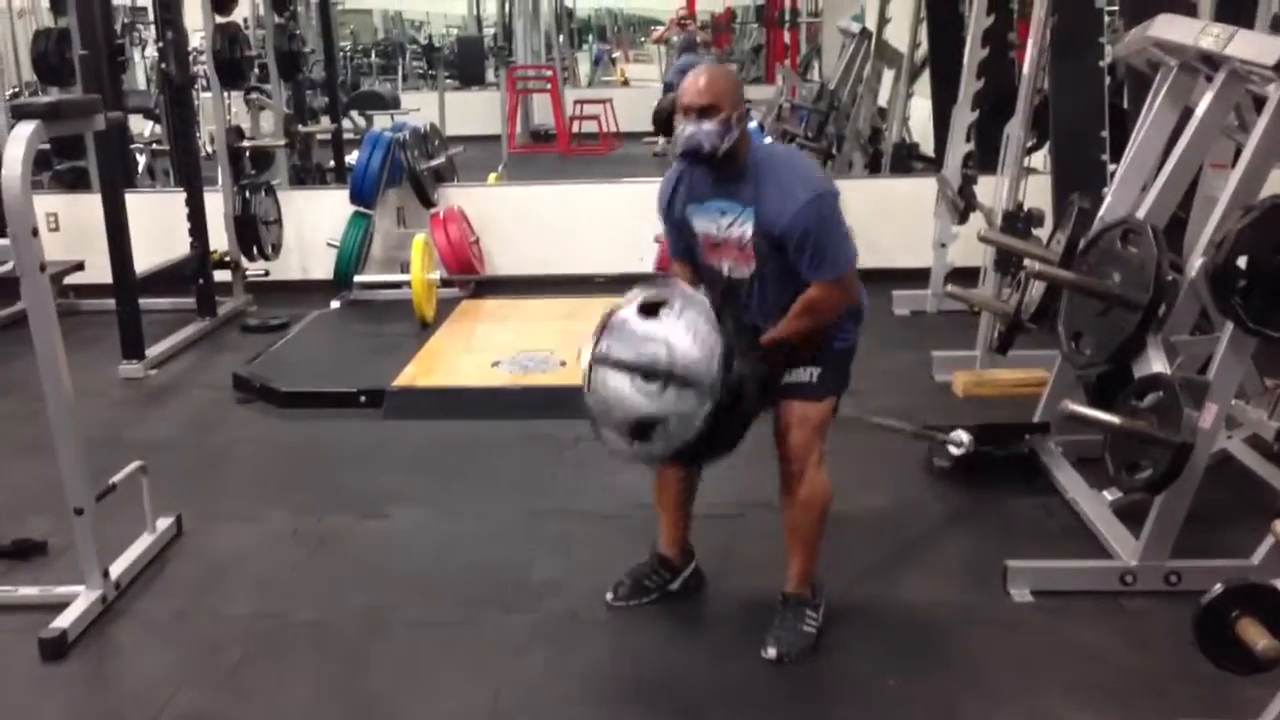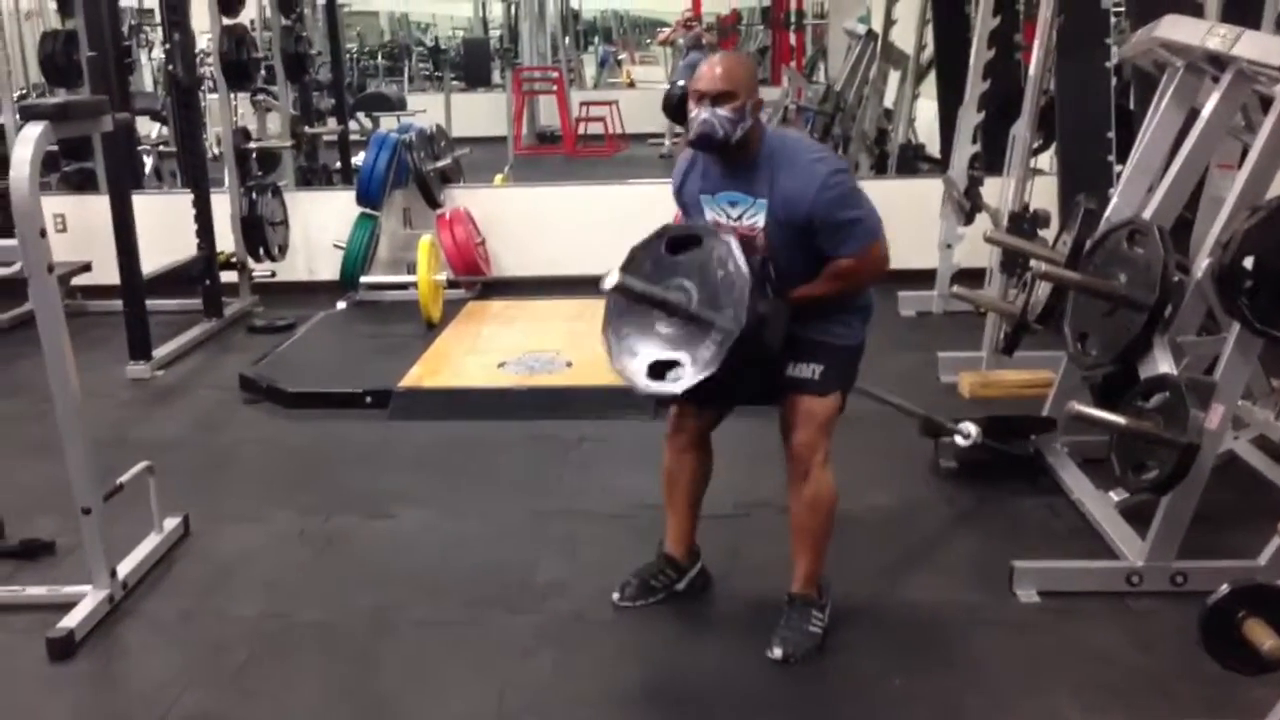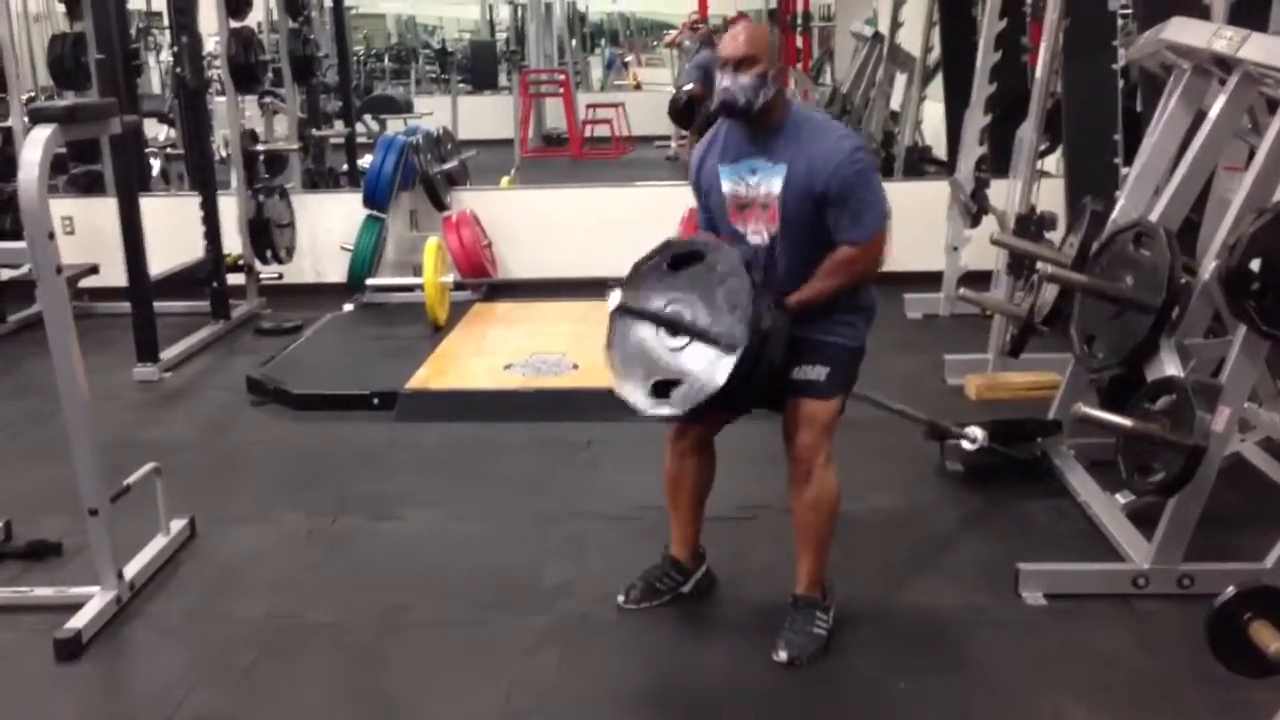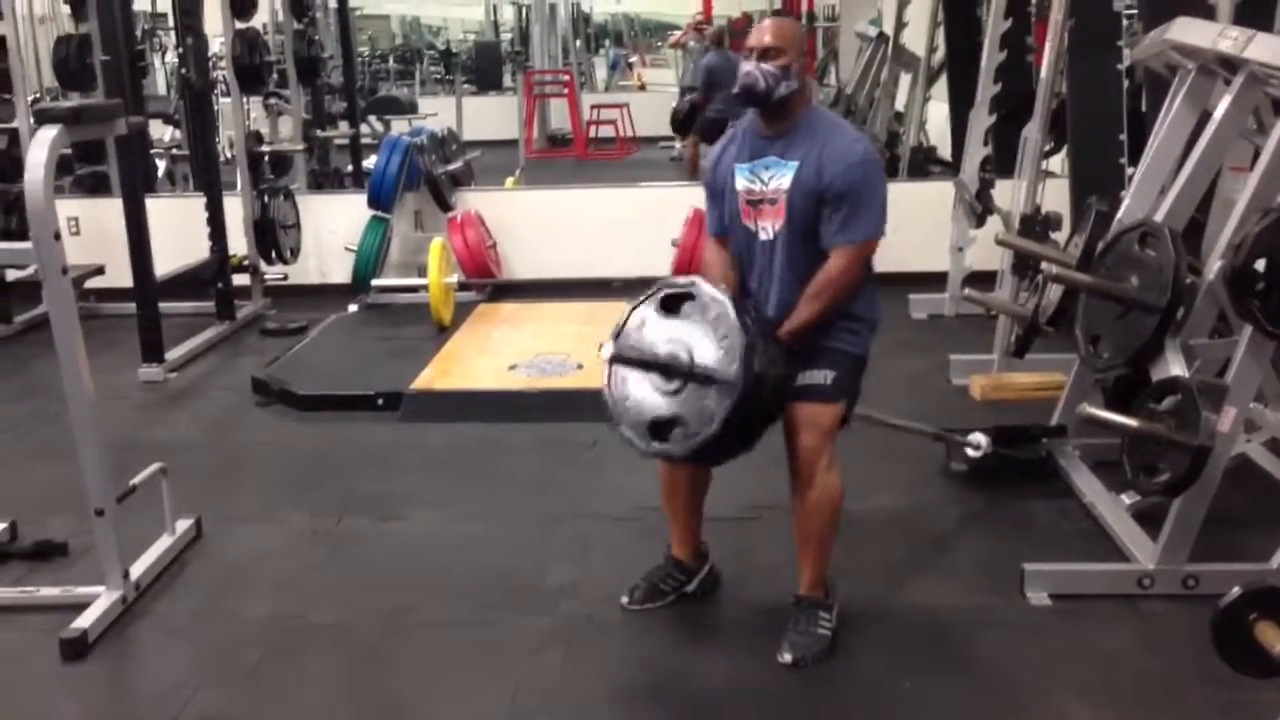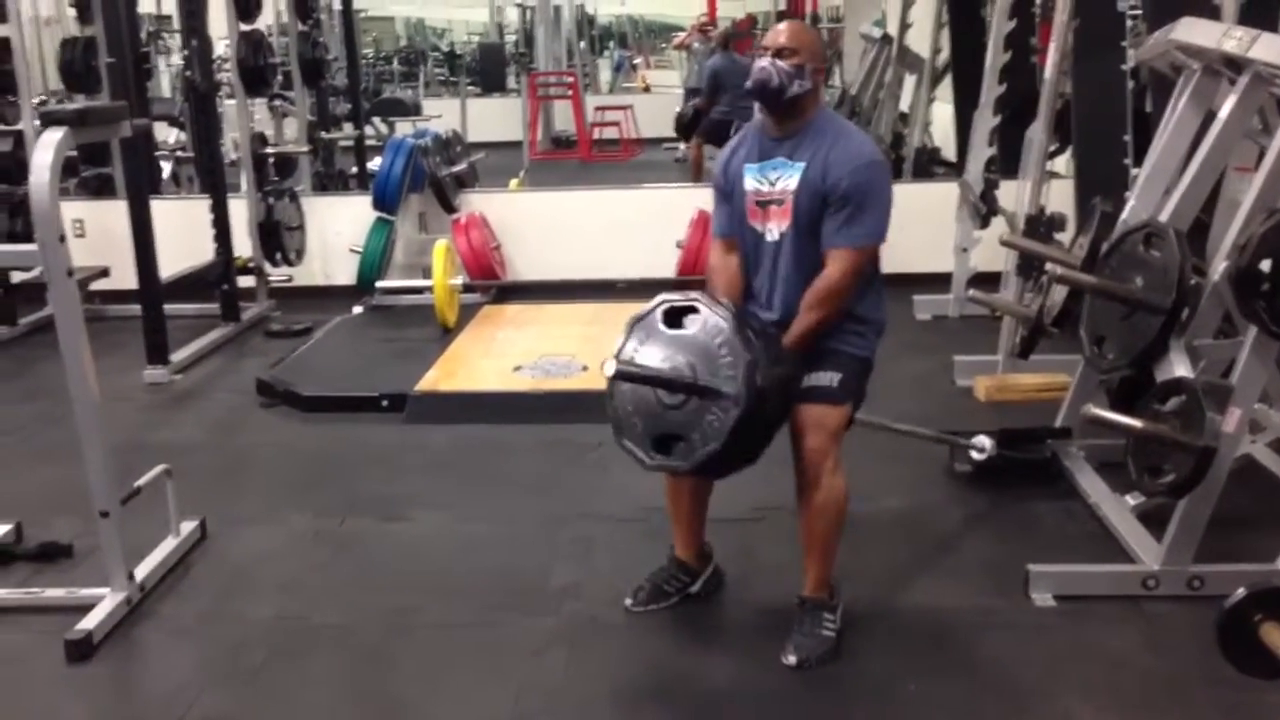
dt=0.2s
person 1, frame 1
left shoulder: (797, 190)
right shoulder: (678, 184)
left elbow: (833, 295)
right elbow: (684, 266)
left wrist: (756, 353)
left hip: (816, 324)
right hip: (732, 319)
left knee: (798, 446)
left ankle: (802, 596)
right ankle: (673, 561)
person 1, frame 2
left shoulder: (811, 175)
right shoulder: (690, 169)
left elbow: (871, 261)
left wrist: (783, 301)
left hip: (821, 319)
left knee: (805, 446)
right knee: (683, 421)
left ankle: (808, 596)
right ankle: (679, 560)
person 1, frame 3
left shoulder: (833, 151)
right shoulder: (711, 150)
left elbow: (865, 254)
left wrist: (786, 307)
left hip: (822, 320)
left knee: (807, 448)
right knee: (686, 426)
left ankle: (812, 598)
right ankle: (684, 563)
person 1, frame 4
left shoulder: (846, 154)
right shoulder: (728, 151)
left elbow: (848, 264)
right elbow: (718, 247)
left wrist: (780, 338)
left hip: (824, 329)
left knee: (809, 448)
left ankle: (815, 599)
right ankle: (687, 563)
person 1, frame 5
left shoulder: (853, 158)
right shoulder: (737, 153)
left elbow: (843, 273)
right elbow: (726, 250)
left wrist: (785, 350)
left hip: (832, 330)
right hip: (754, 322)
left knee: (815, 450)
left ankle: (819, 600)
right ankle: (691, 565)
